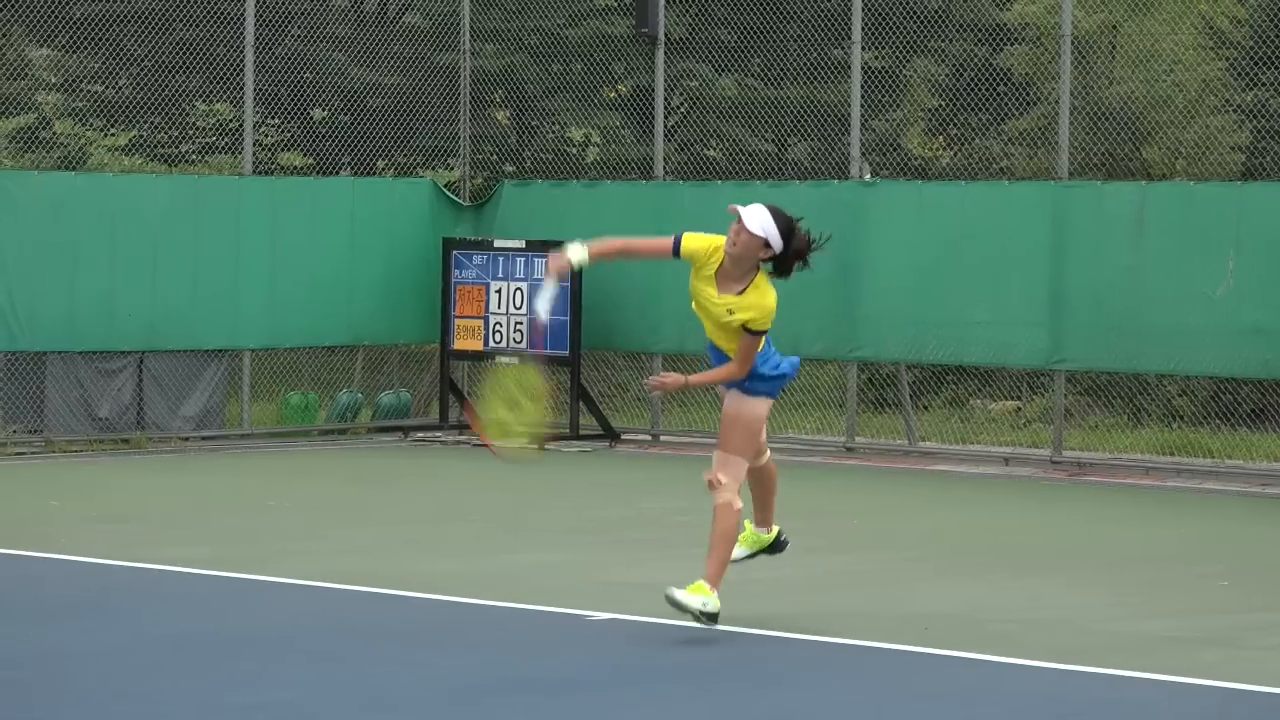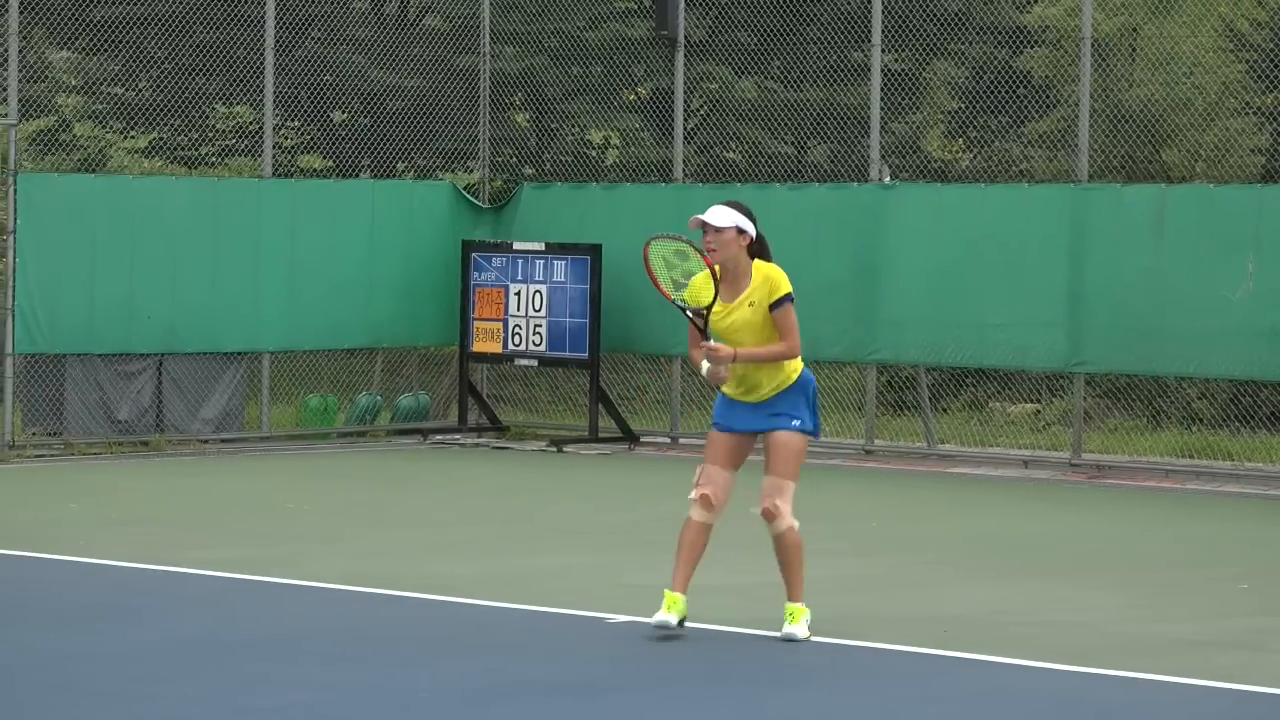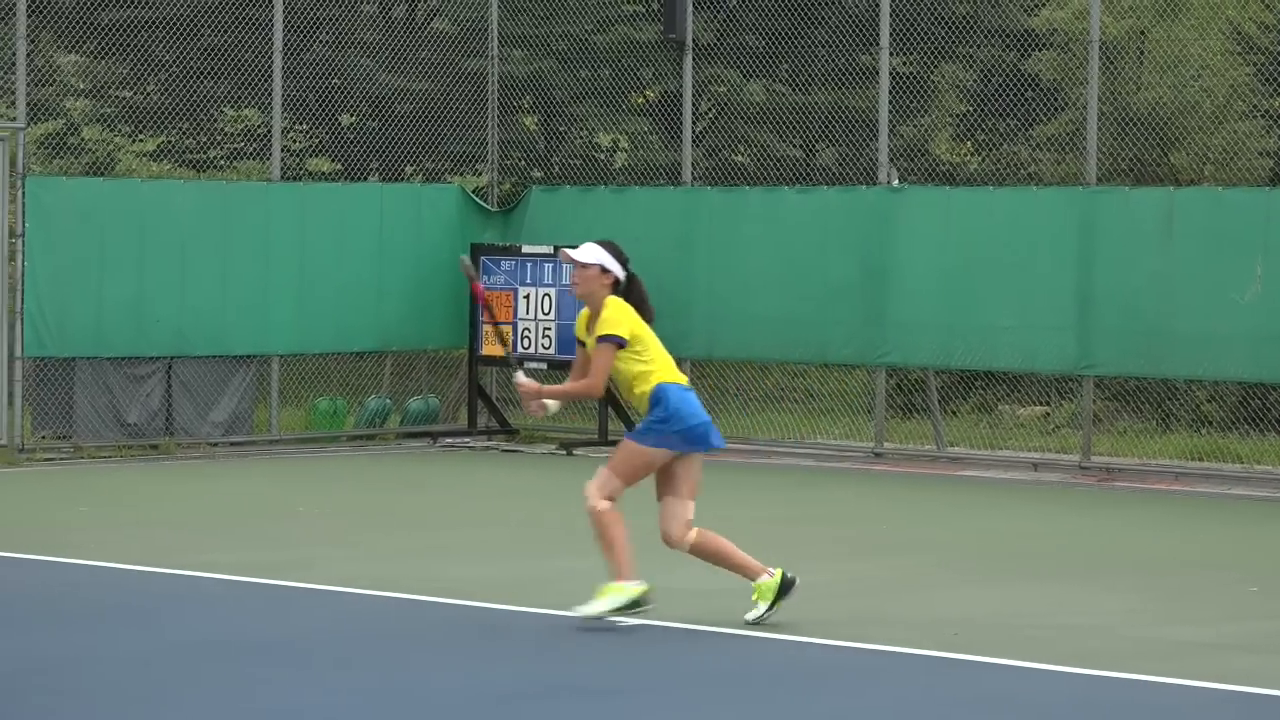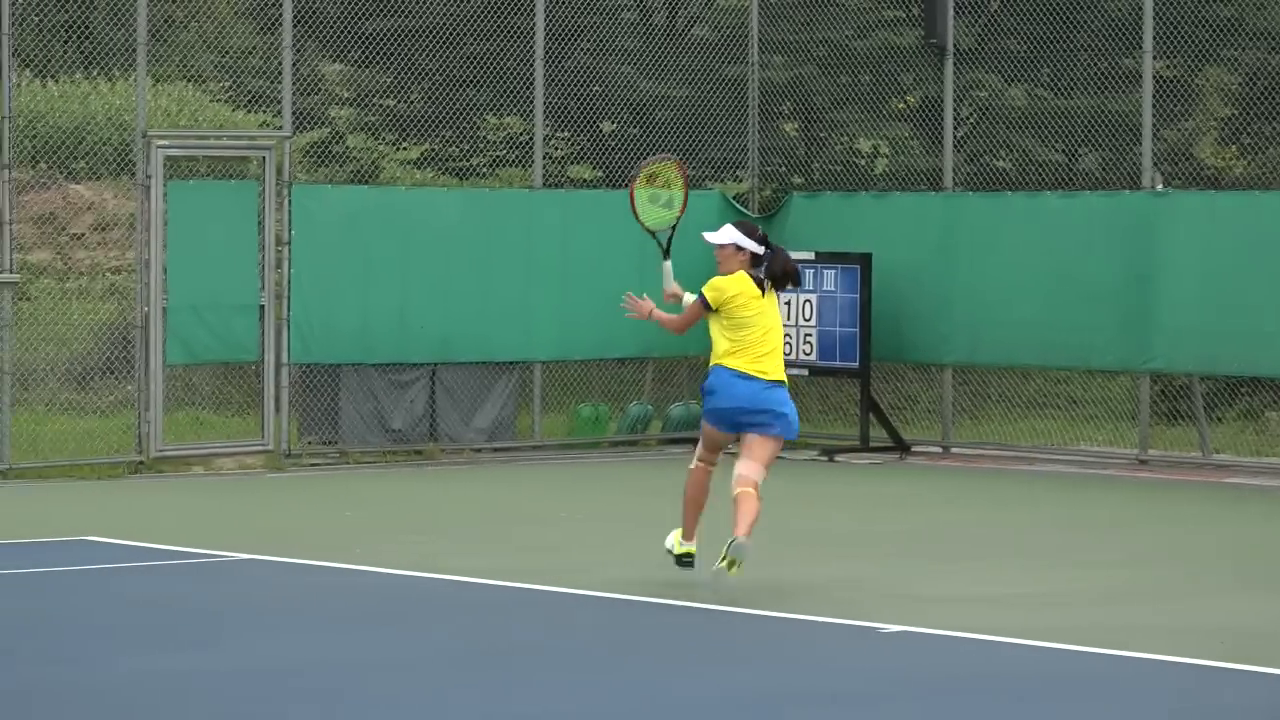
dt=0.7s
person 1, frame 1
left shoulder: (761, 300)
right shoulder: (705, 249)
left elbow: (741, 369)
right elbow: (633, 246)
left wrist: (684, 382)
right wrist: (576, 253)
left hip: (753, 372)
right hip: (721, 359)
left knee: (723, 481)
right knee: (751, 449)
left ankle: (706, 595)
right ankle: (765, 532)
person 1, frame 2
left shoulder: (771, 278)
right shoulder: (698, 286)
left elbow: (792, 347)
right elbow: (695, 348)
left wrist: (735, 354)
right wrist: (710, 367)
left hip: (787, 397)
right hip: (735, 401)
left knee: (775, 510)
right knee: (704, 499)
left ankle: (797, 608)
right ankle: (674, 601)
person 1, frame 3
left shoulder: (613, 315)
right shoulder: (587, 321)
left elbow: (594, 386)
right elbow: (577, 378)
left wrist: (539, 391)
right wrist: (543, 395)
left hip: (673, 411)
right hip: (680, 417)
left knee: (598, 494)
right knee: (676, 532)
left ankle: (627, 585)
right ankle: (769, 580)
person 1, frame 4
left shoulder: (721, 285)
right shoulder: (767, 288)
left elbow: (679, 325)
left wrist: (650, 311)
right wrist: (686, 297)
left hip: (730, 390)
right hip: (773, 399)
left knee: (704, 460)
right knee: (746, 487)
left ankle: (686, 544)
right ankle: (739, 538)
